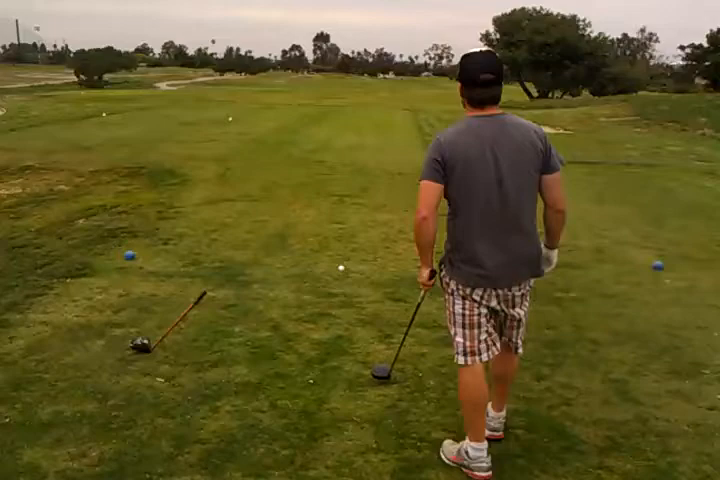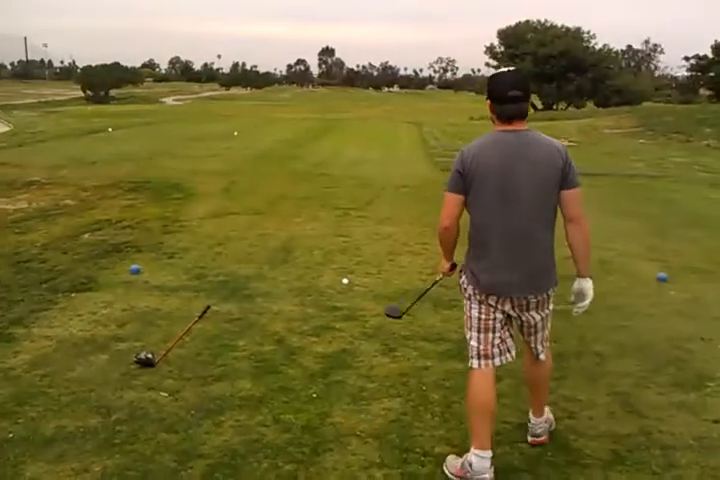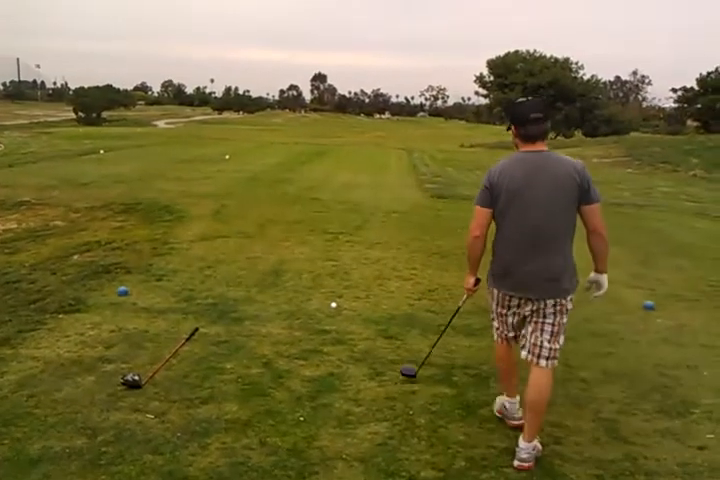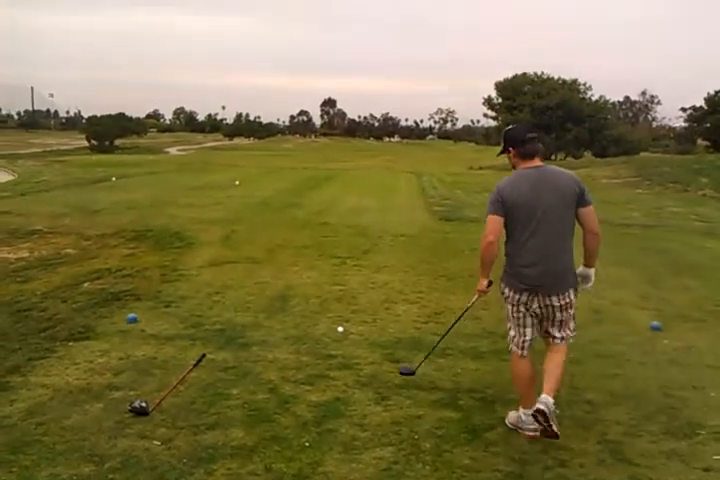
dt=0.5s
person 1, frame 1
left shoulder: (446, 143)
right shoulder: (535, 136)
left elbow: (424, 215)
right elbow: (557, 205)
left wrist: (426, 264)
right wrist: (550, 248)
left hip: (466, 273)
right hip: (520, 269)
left knee: (471, 360)
right knee: (508, 347)
right ankle: (497, 416)
person 1, frame 2
left shoulder: (470, 155)
right shoulder: (556, 152)
left elbow: (447, 222)
right elbow: (576, 220)
left wrist: (447, 259)
right wrist: (584, 276)
left hip: (483, 279)
right hip: (537, 279)
left knee: (482, 367)
right knee: (537, 350)
right ankle: (539, 421)
person 1, frame 3
left shoulder: (497, 173)
right shoulder: (575, 170)
left elbow: (476, 233)
right elbow: (597, 230)
left wrist: (471, 273)
right wrist: (601, 272)
left hip: (506, 282)
right hip: (554, 286)
left knee: (505, 340)
right knee: (541, 363)
left ankle: (511, 406)
right ankle: (526, 447)
person 1, frame 4
left shoulder: (504, 189)
right shoulder: (571, 181)
left elbow: (490, 240)
right elbow: (593, 230)
left wrist: (483, 277)
right wrist: (589, 267)
left hip: (518, 284)
right hip: (560, 283)
left knee: (520, 350)
right knee: (558, 343)
left ankle: (526, 415)
right ankle: (546, 401)
